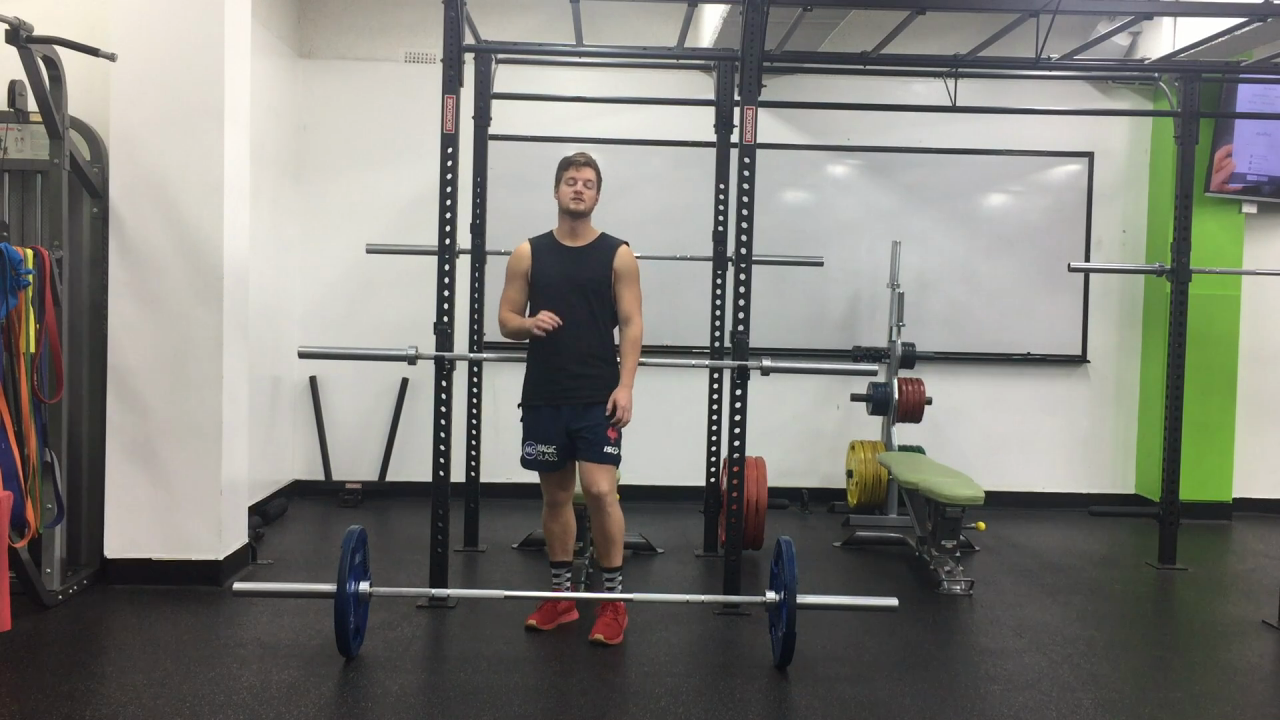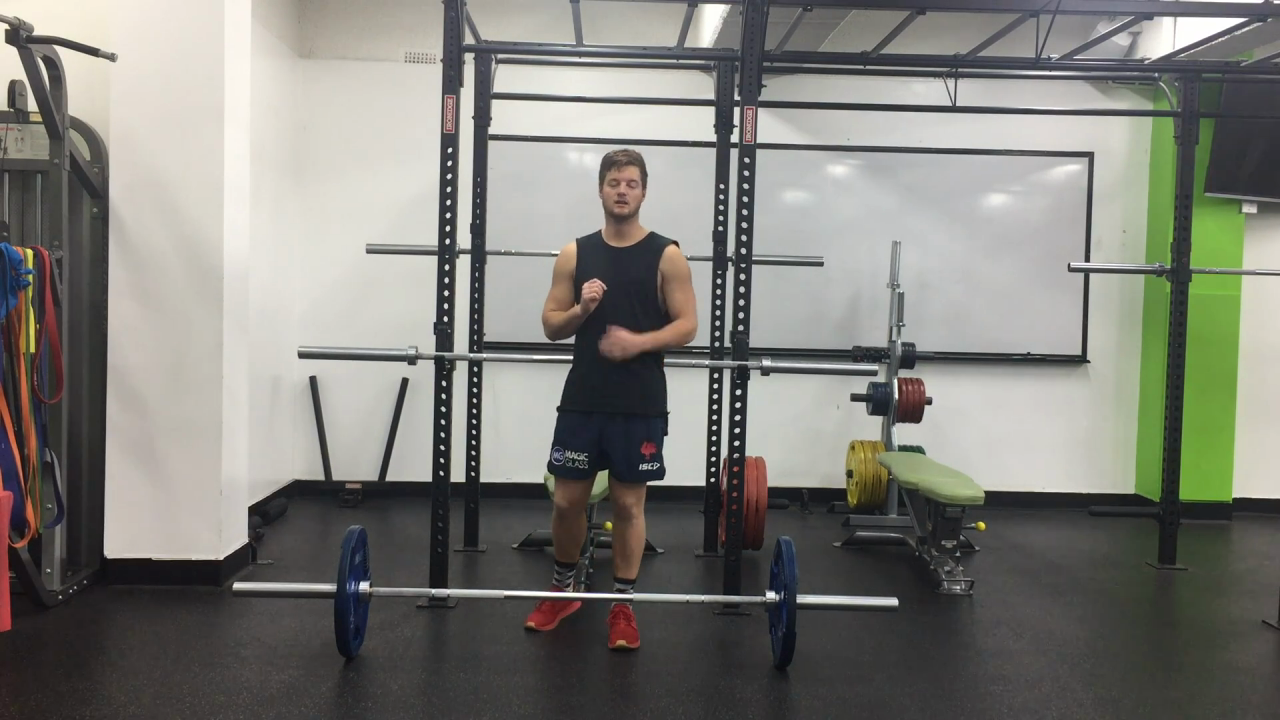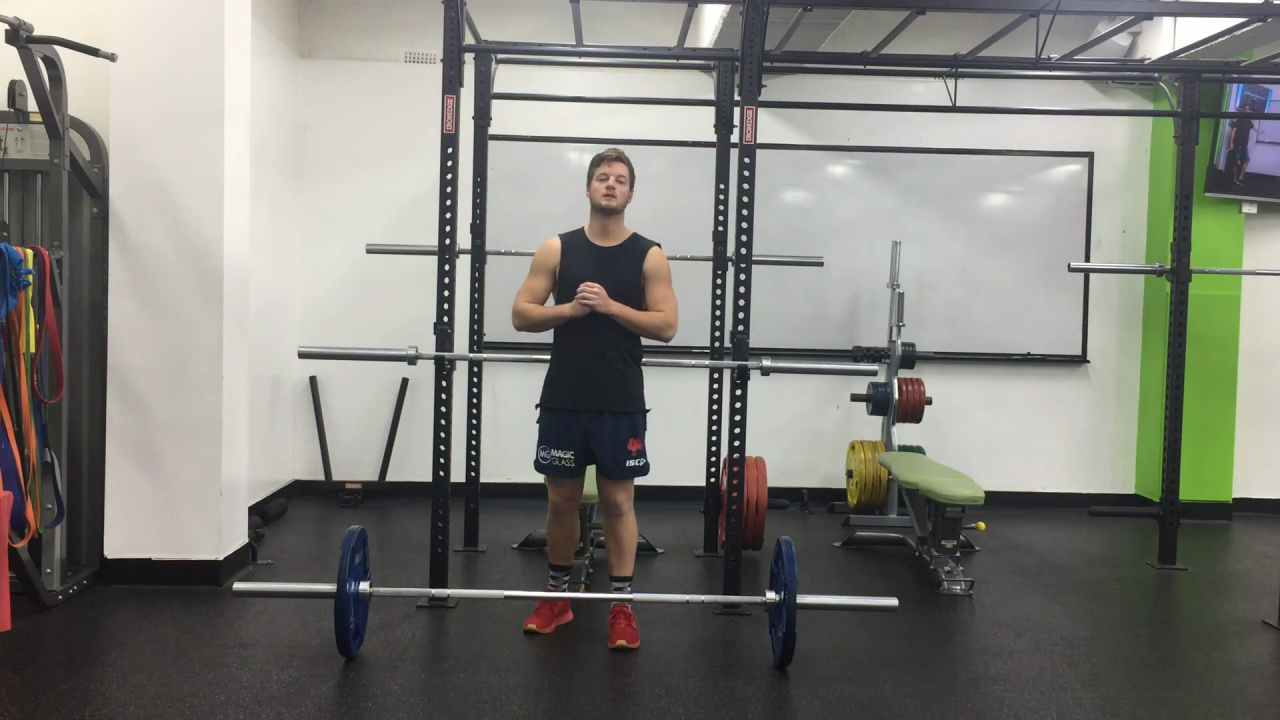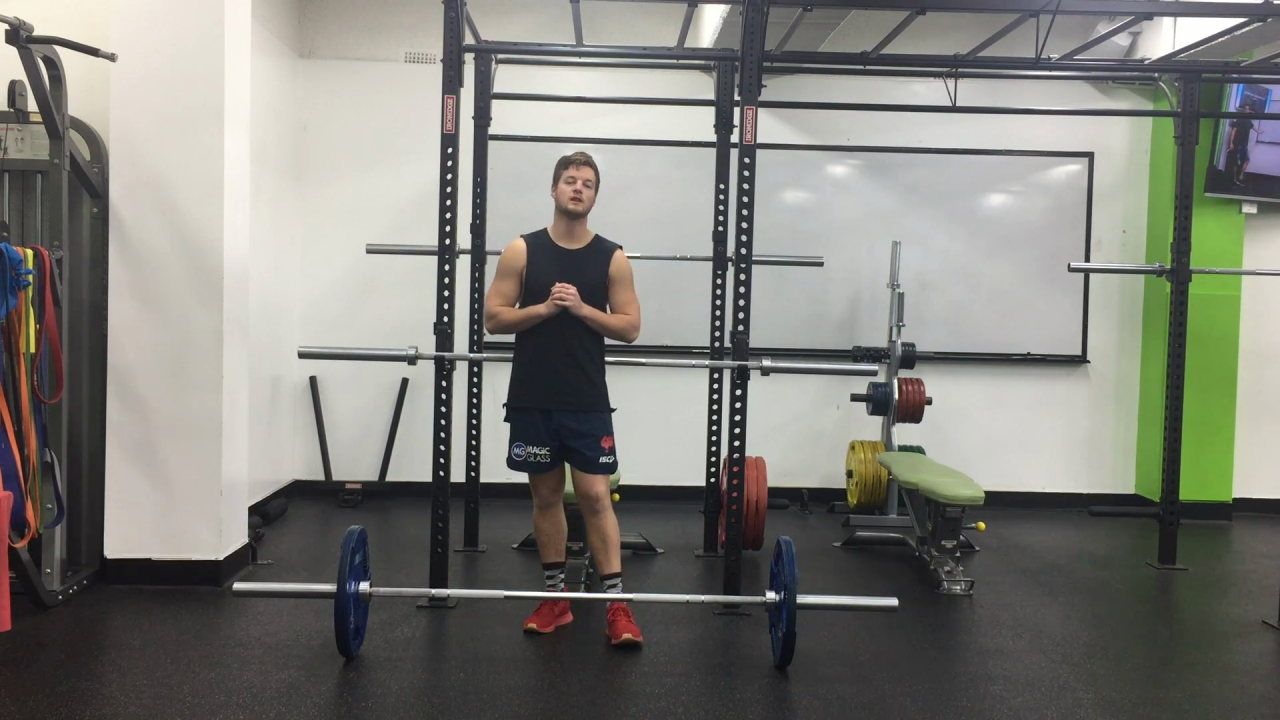
dt=1s
person 1, frame 1
left shoulder: (617, 254)
right shoulder: (528, 253)
left elbow: (631, 324)
right elbow: (506, 319)
left wrist: (625, 387)
right wrist: (531, 324)
left hip: (597, 395)
right hip: (544, 395)
left knee: (601, 491)
right knee: (555, 495)
left ankle: (612, 597)
right ankle: (561, 595)
person 1, frame 2
left shoulder: (666, 254)
right shoulder: (575, 253)
left elbow: (687, 326)
right elbow: (551, 325)
left wrist: (638, 342)
right wrist: (581, 308)
left hip: (639, 403)
right hip: (582, 398)
left knee: (628, 503)
right knee: (567, 500)
left ankle: (622, 606)
right ankle: (562, 589)
person 1, frame 3
left shoulder: (648, 255)
right shoulder: (556, 249)
left elbow: (667, 326)
right elbow: (521, 315)
left wrist: (610, 306)
right wrist: (570, 308)
left hip: (620, 401)
right hip: (563, 397)
left knee: (618, 501)
right knee: (562, 500)
left ankle: (621, 606)
right ankle: (558, 597)
person 1, frame 4
left shoulder: (612, 257)
right shoulder: (521, 251)
left elbow: (630, 327)
right elbow: (493, 318)
left wrist: (583, 308)
right wrist: (543, 308)
left hip: (587, 399)
right hip: (532, 397)
left knee: (596, 496)
right knee: (546, 495)
left ankle: (616, 604)
right ankle: (555, 597)
